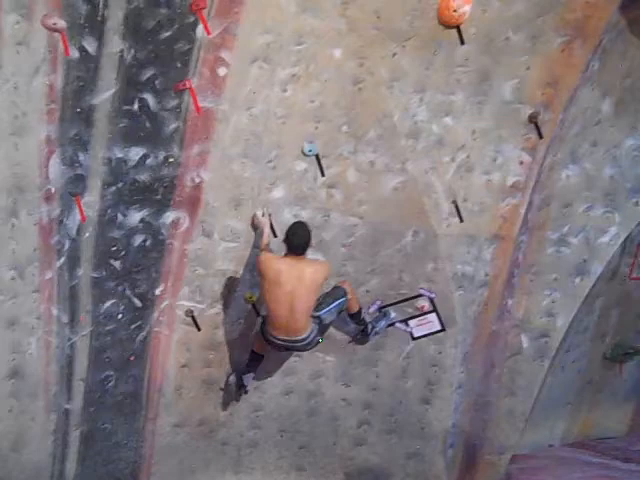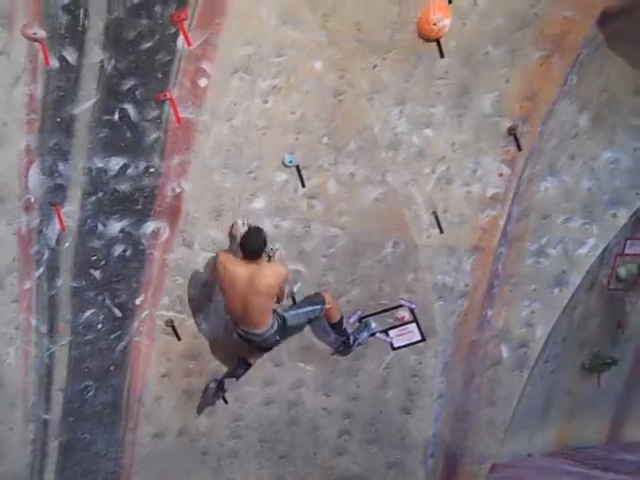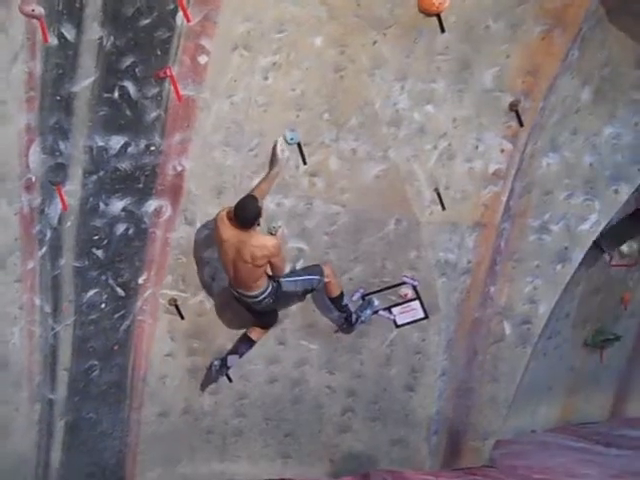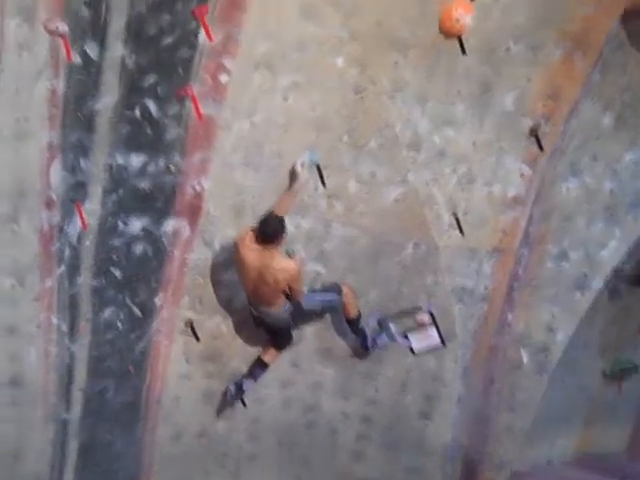
dt=0.4s
person 1, frame 1
left shoulder: (266, 261)
right shoulder: (321, 268)
left hip: (274, 339)
right hip: (306, 340)
right knee: (346, 288)
left ankle: (244, 377)
right ankle: (364, 330)
person 1, frame 2
left shoulder: (222, 262)
right shoulder: (277, 272)
left hip: (242, 330)
right hip: (269, 331)
left knee: (260, 345)
right knee: (326, 299)
left ankle: (219, 386)
right ankle: (346, 340)
person 1, frame 3
left shoulder: (222, 220)
right shoulder: (268, 245)
left elbow: (251, 198)
right elbow: (280, 273)
left wrist: (275, 167)
left hip: (240, 294)
right hip: (264, 296)
left knee: (264, 323)
right knee: (326, 272)
left ankle: (223, 363)
right ankle: (348, 318)
person 1, frame 4
left shoulder: (244, 242)
right shoulder: (289, 268)
left elbow: (272, 215)
right elbow: (298, 297)
left wrist: (297, 184)
left hip: (257, 311)
right hip: (281, 315)
left knee: (278, 344)
right knee: (344, 292)
left ankle: (239, 388)
right ankle: (363, 341)
